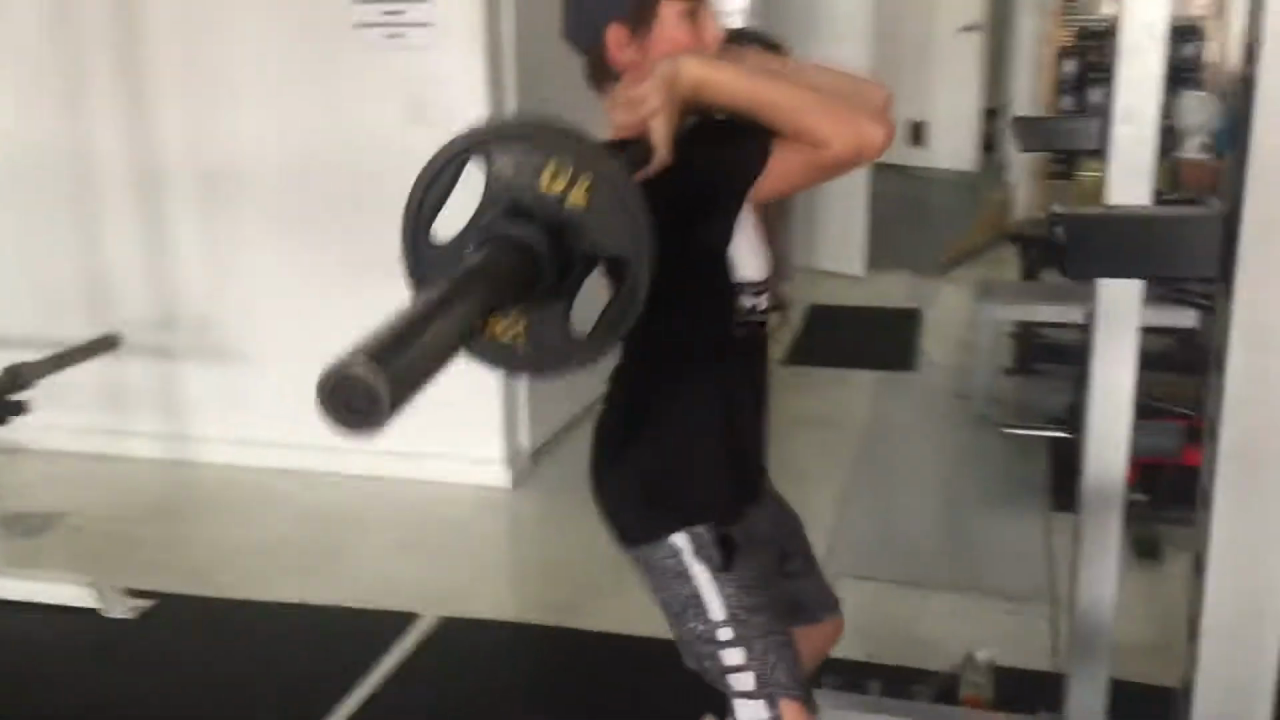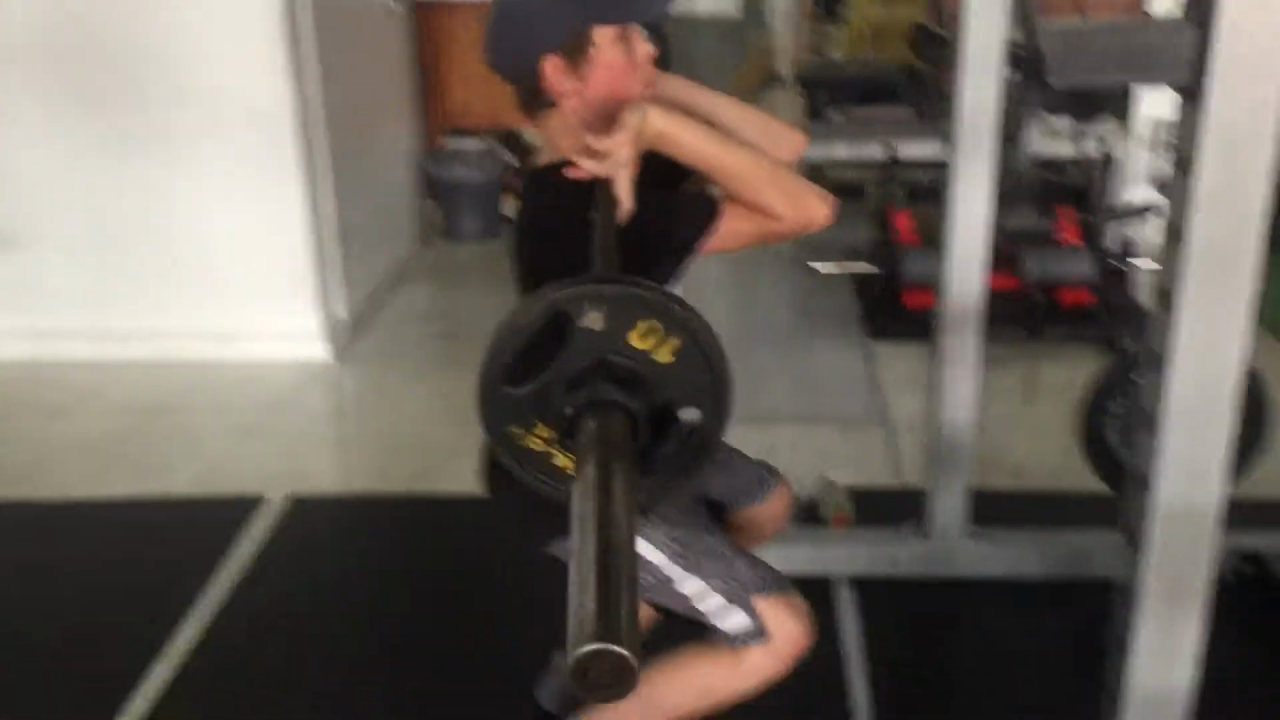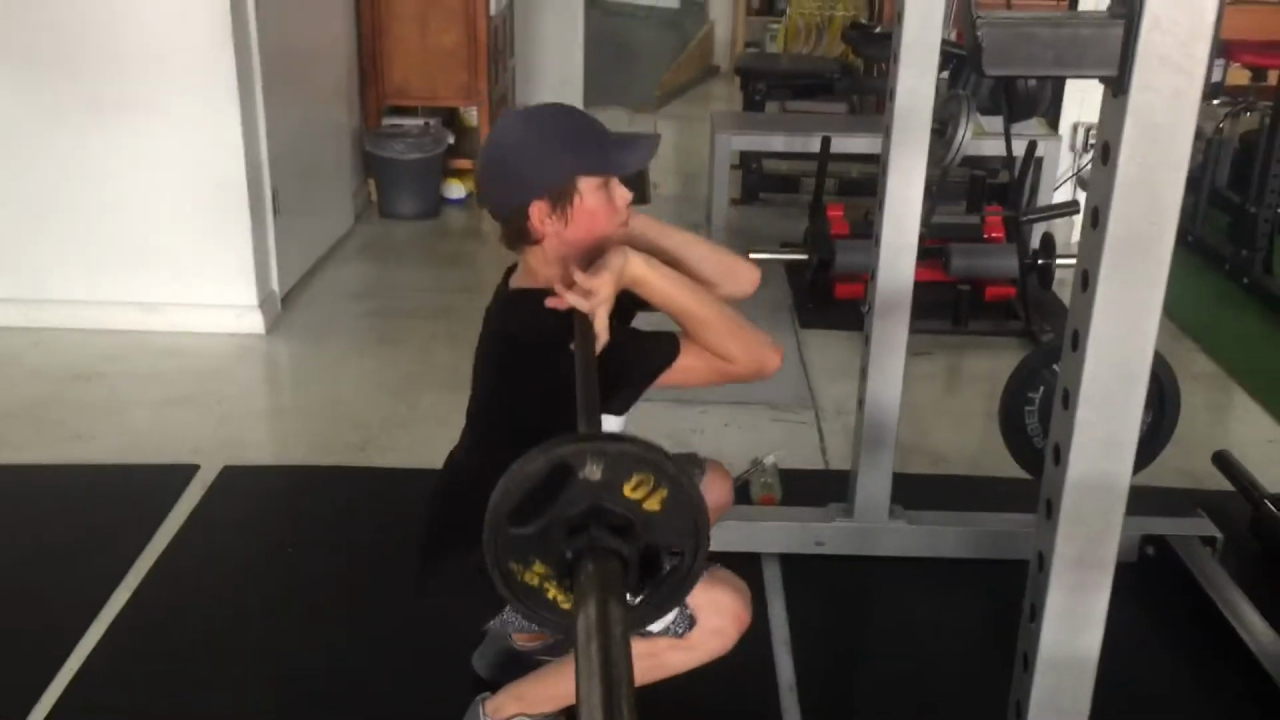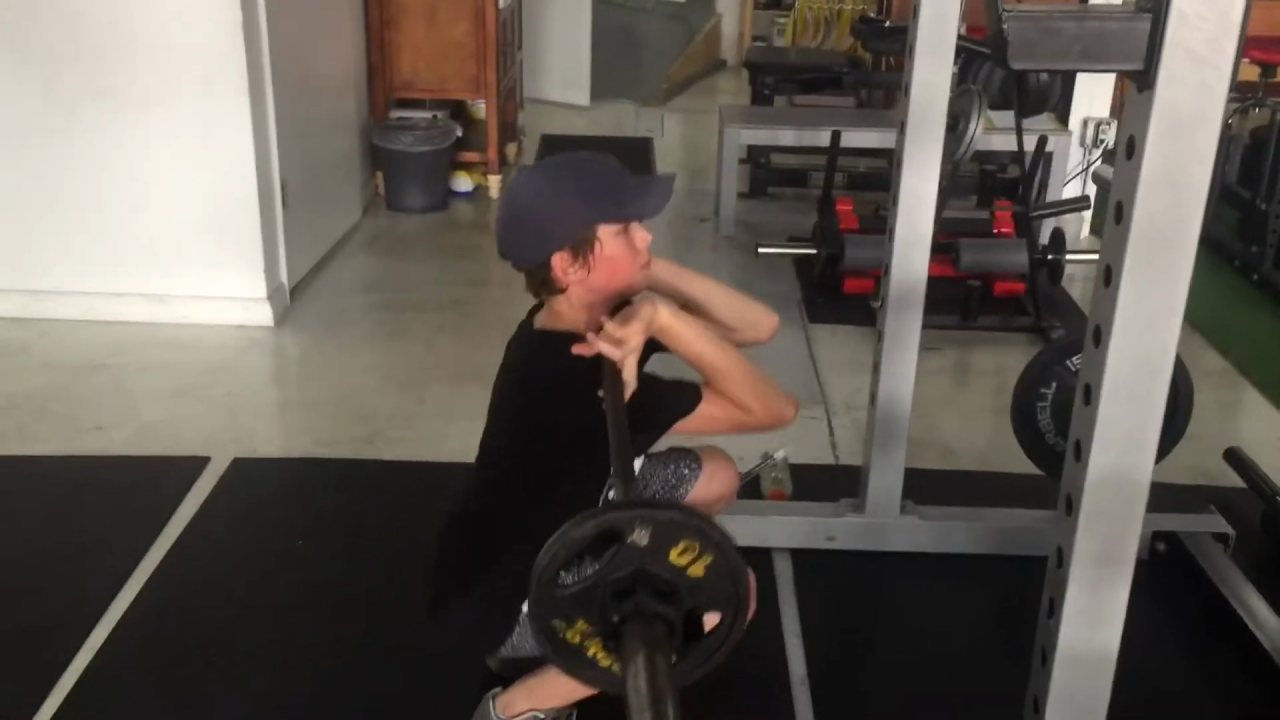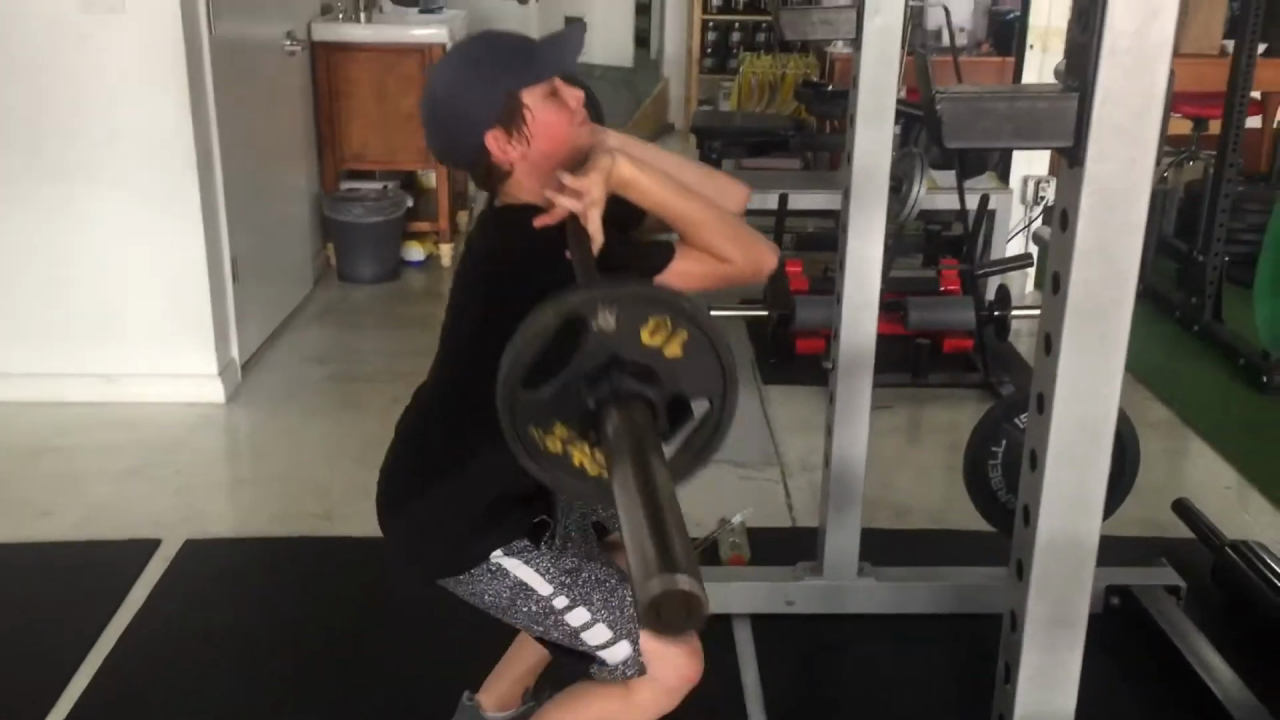
dt=0.7s
person 1, frame 1
left shoulder: (690, 148)
right shoulder: (658, 169)
left elbow: (861, 106)
right elbow: (863, 134)
left wrist: (717, 70)
right wrist: (695, 73)
left hip: (722, 465)
right hip: (674, 487)
left knee: (811, 630)
person 1, frame 2
left shoulder: (609, 158)
right shoulder: (578, 207)
left elbow: (786, 150)
right elbow: (806, 210)
left wrist: (658, 90)
right wrist: (653, 125)
left knee: (764, 502)
right knee: (780, 631)
person 1, frame 3
left shoulder: (571, 275)
right shoulder: (548, 334)
left elbow: (740, 280)
right elbow: (757, 357)
left wrist: (630, 230)
right wrist: (636, 268)
left knee: (709, 487)
right knee: (722, 610)
left ankle: (526, 631)
person 1, frame 4
left shoulder: (598, 318)
right shoulder: (567, 377)
left elbow: (759, 324)
right elbow: (773, 409)
left wrist: (654, 273)
right wrist: (663, 319)
right hip: (494, 593)
left knee: (714, 477)
left ankle: (539, 636)
person 1, frame 5
left shoulder: (551, 216)
right shoulder: (536, 250)
left elbow: (729, 200)
right elbow: (752, 259)
left wrist: (611, 147)
right wrist: (621, 171)
left hip: (498, 473)
right hip: (457, 513)
right knee: (669, 663)
